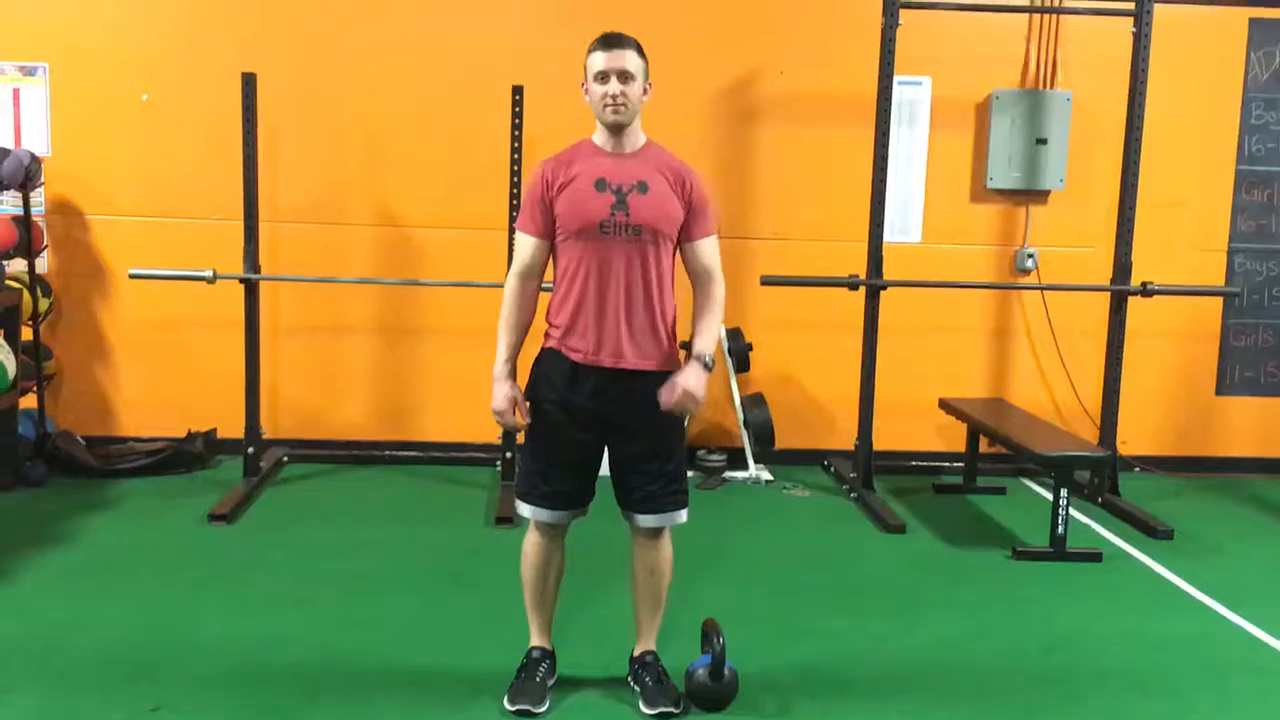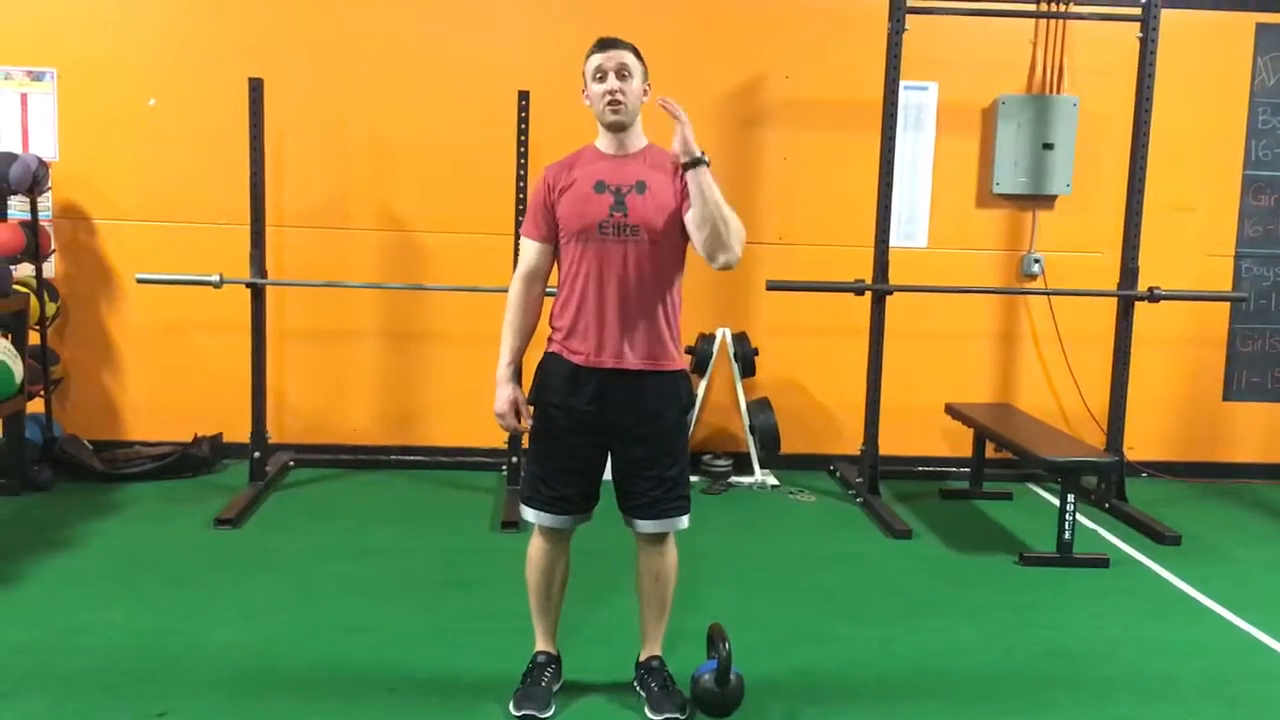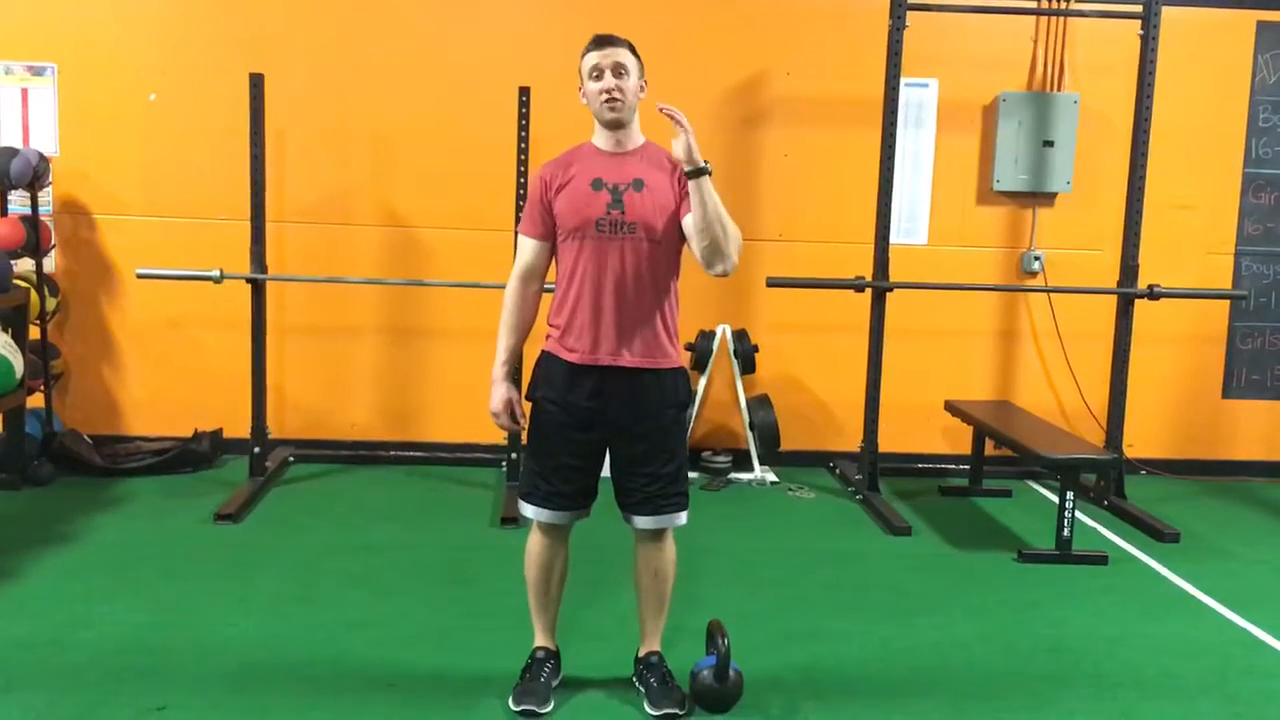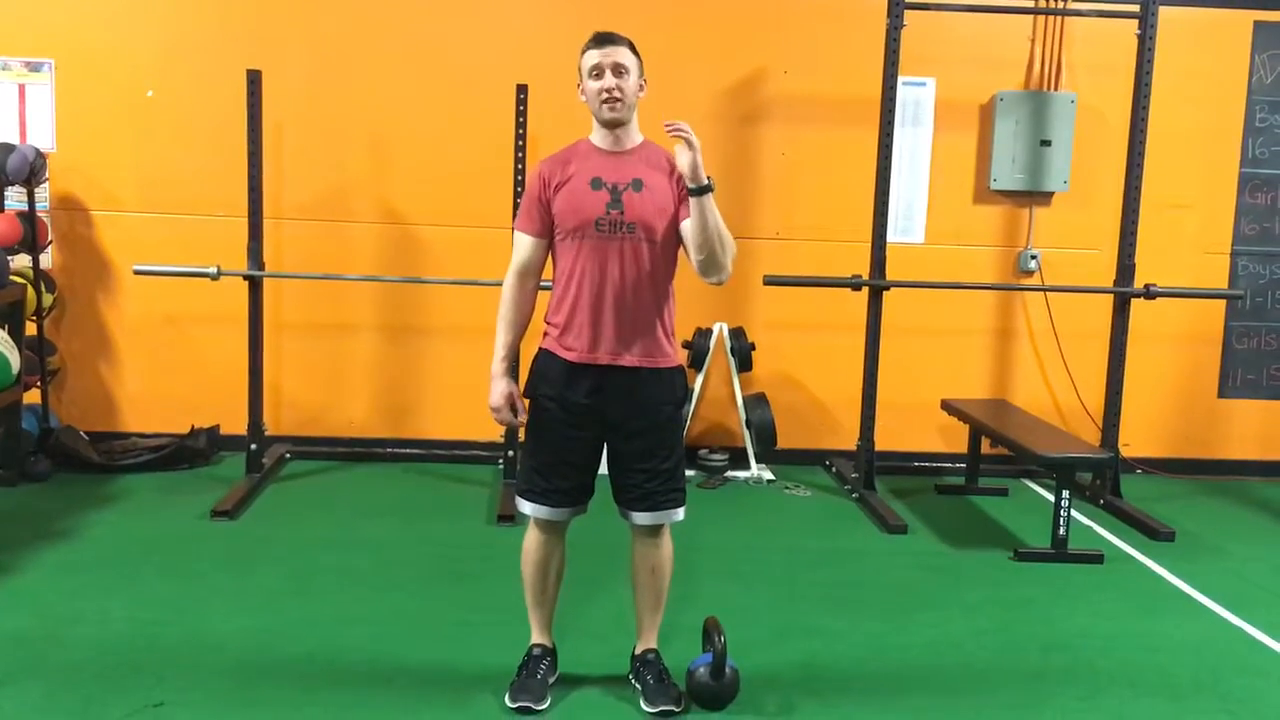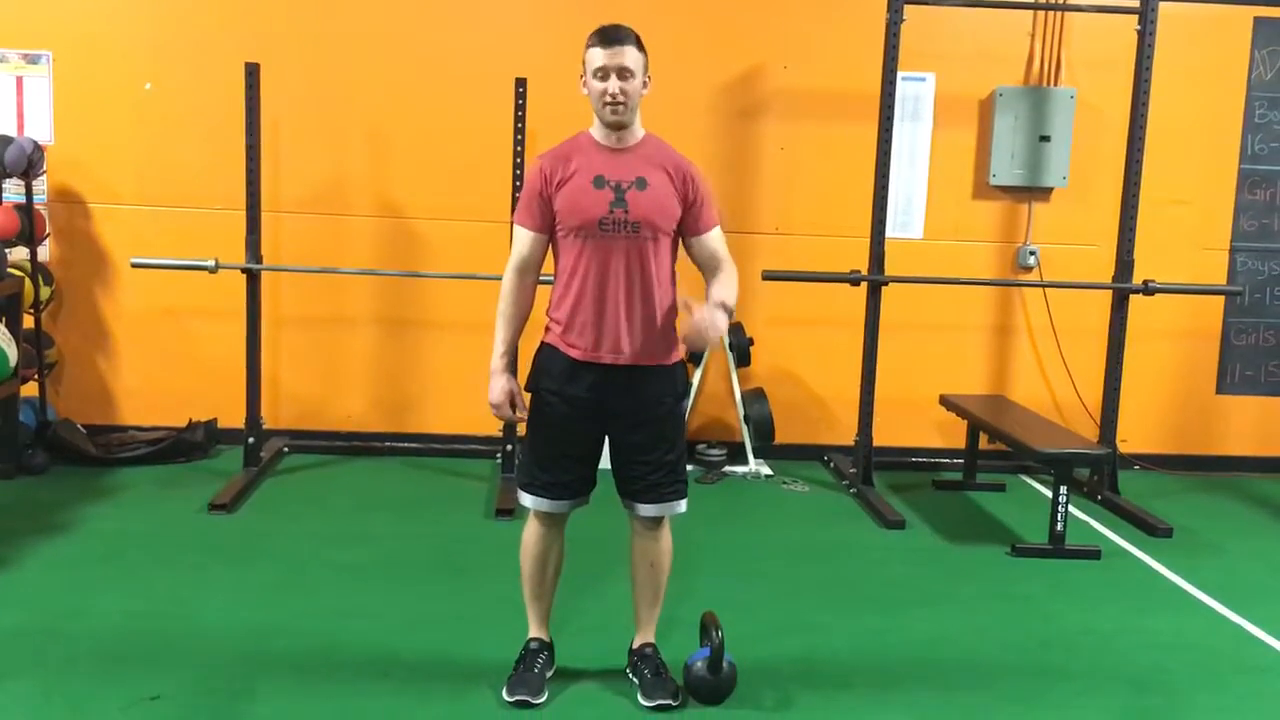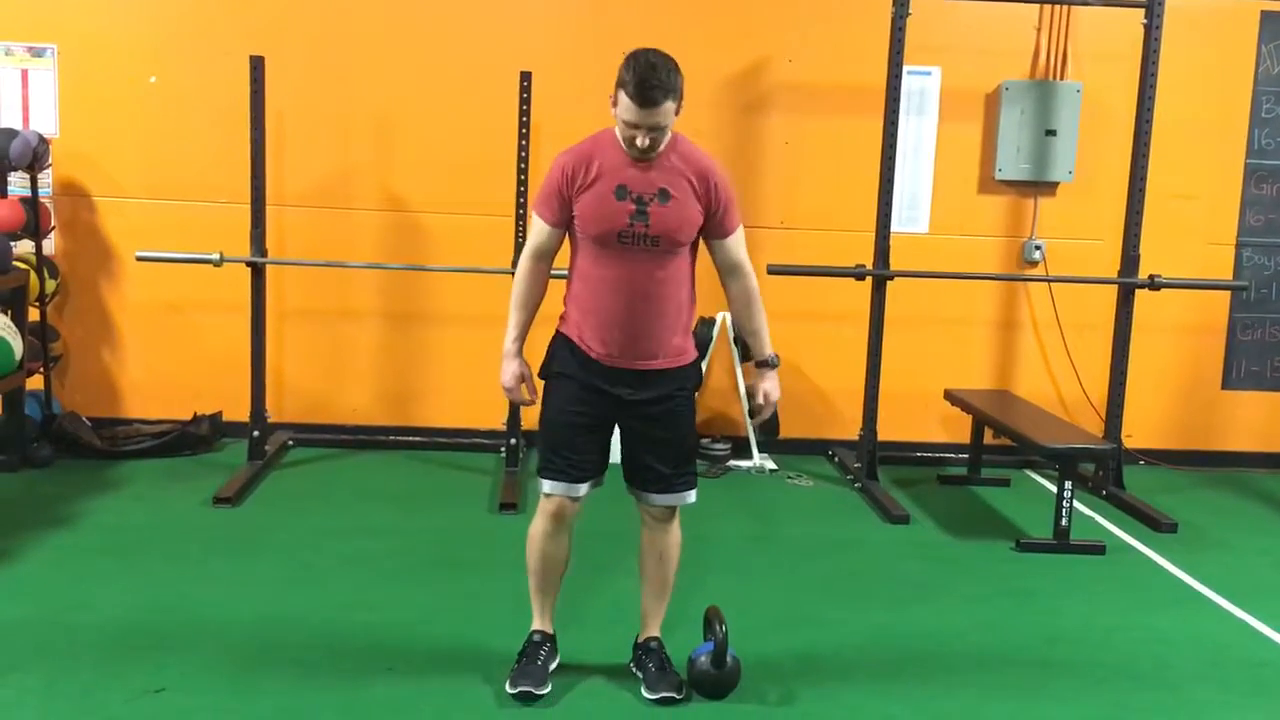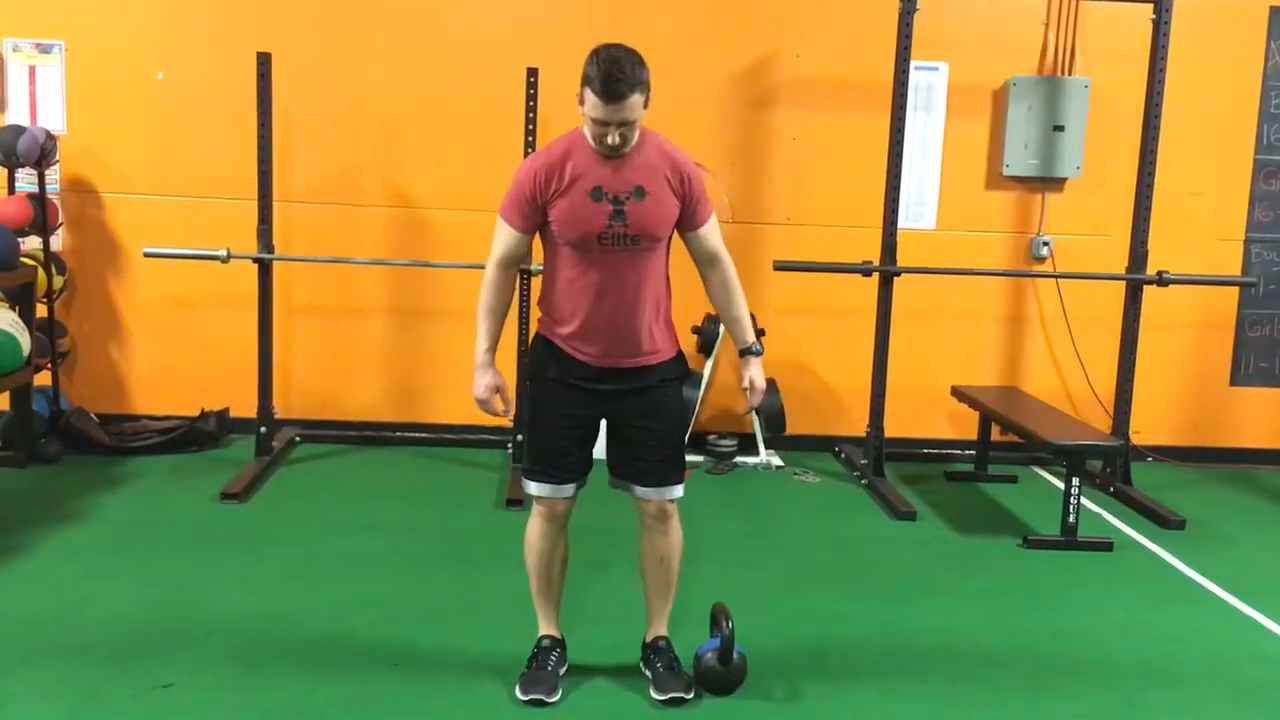
dt=0.5s
person 1, frame 1
left shoulder: (680, 180)
right shoulder: (555, 174)
left elbow: (711, 282)
right elbow: (524, 276)
left wrist: (699, 362)
right wrist: (504, 370)
left hip: (652, 378)
right hip: (567, 373)
left knee: (653, 523)
right knee: (547, 519)
left ankle: (646, 657)
right ankle: (539, 653)
person 1, frame 2
left shoulder: (680, 173)
right shoulder: (557, 178)
left elbow: (725, 253)
right elbow: (528, 280)
left wrist: (692, 158)
right wrist: (506, 372)
left hip: (655, 379)
right hip: (568, 376)
left knee: (656, 528)
right knee: (550, 524)
left ankle: (651, 662)
right ankle: (544, 657)
person 1, frame 3
left shoulder: (677, 173)
right shoulder: (555, 176)
left elbow: (721, 261)
right elbow: (525, 279)
left wrist: (695, 169)
right wrist: (502, 372)
left hip: (653, 377)
right hip: (567, 375)
left knee: (655, 524)
right knee: (549, 520)
left ankle: (651, 659)
right ankle: (543, 654)
person 1, frame 4
left shoulder: (674, 173)
right shoulder: (553, 173)
left elbow: (716, 270)
right elbow: (522, 274)
left wrist: (698, 182)
right wrist: (501, 367)
left hip: (650, 375)
right hip: (564, 371)
left knee: (652, 521)
right knee: (546, 516)
left ankle: (647, 655)
right ankle: (540, 649)
person 1, frame 5
left shoulder: (678, 173)
right shoulder: (553, 168)
left elbow: (719, 265)
right elbow: (521, 270)
left wrist: (715, 306)
right wrist: (500, 364)
left hip: (652, 372)
right hip: (566, 368)
left knee: (652, 515)
right knee: (546, 511)
left ankle: (644, 650)
right ankle: (537, 645)
person 1, frame 6
left shoulder: (704, 177)
right shoulder: (574, 166)
left elbow: (737, 272)
right elbow: (536, 258)
left wrist: (765, 362)
right wrist: (512, 349)
left hip: (666, 371)
right hip: (580, 360)
left knee: (661, 509)
right knee: (557, 502)
left ankle: (649, 643)
right ankle: (541, 637)
person 1, frame 7
left shoulder: (677, 171)
right shoulder: (543, 171)
left elbow: (714, 261)
right elbow: (503, 265)
left wrist: (749, 350)
right wrist: (484, 361)
left hip: (652, 366)
right hip: (564, 363)
left knee: (660, 507)
right knee: (550, 505)
left ankle: (658, 642)
right ankle: (549, 641)
